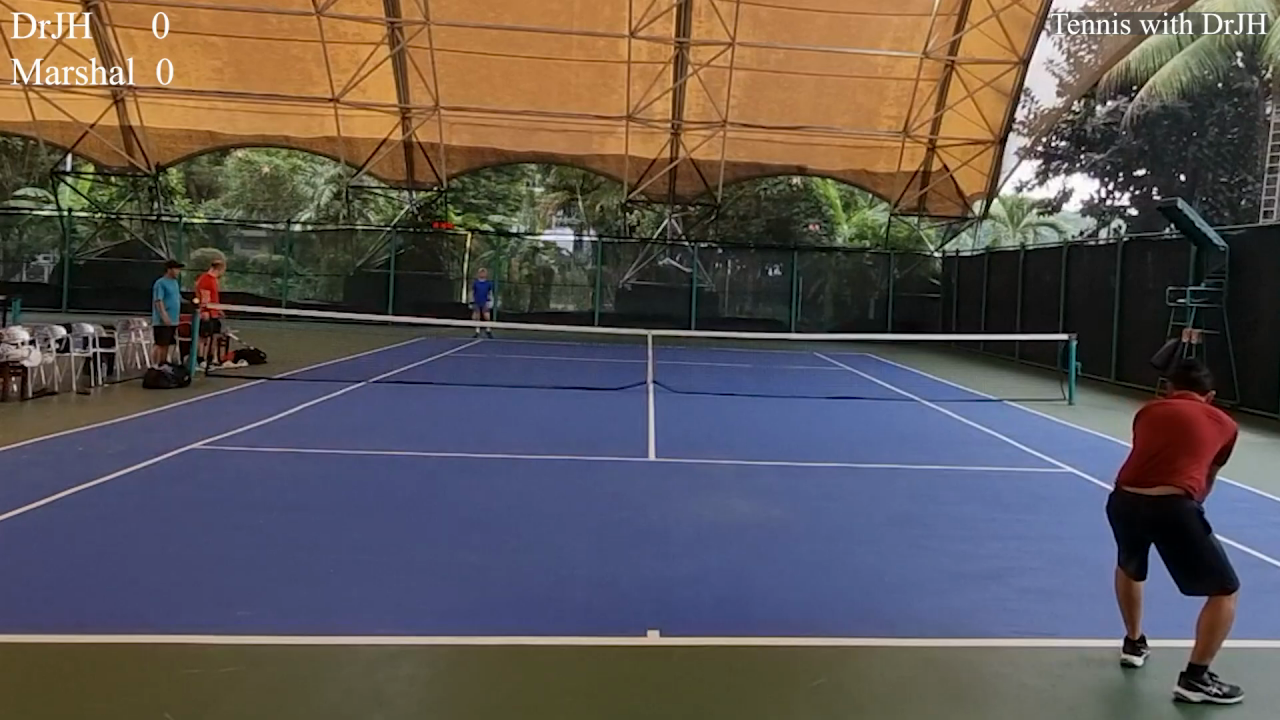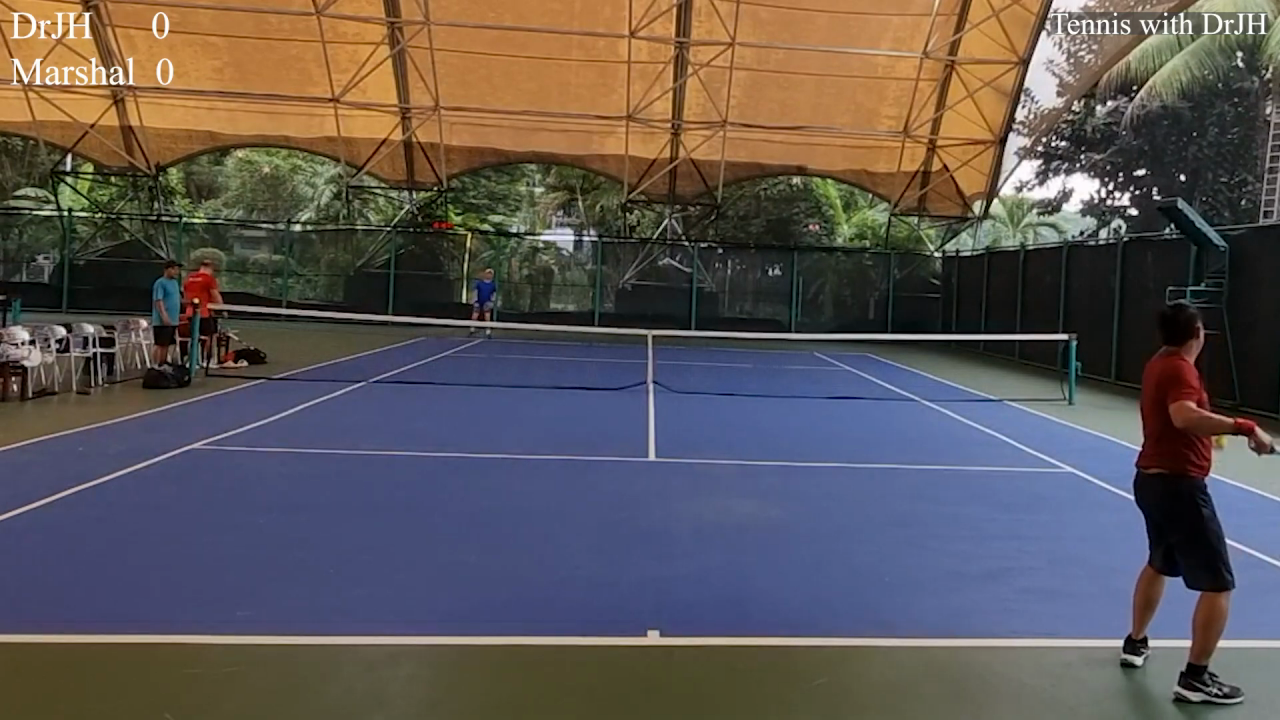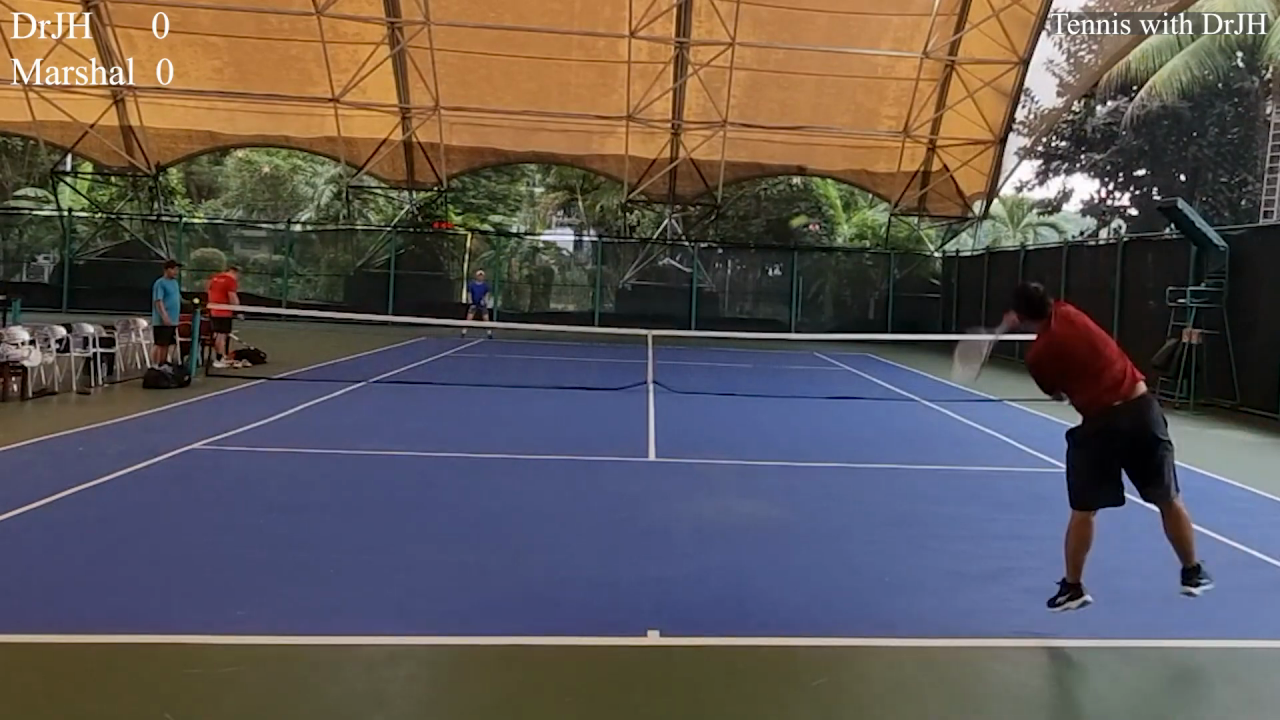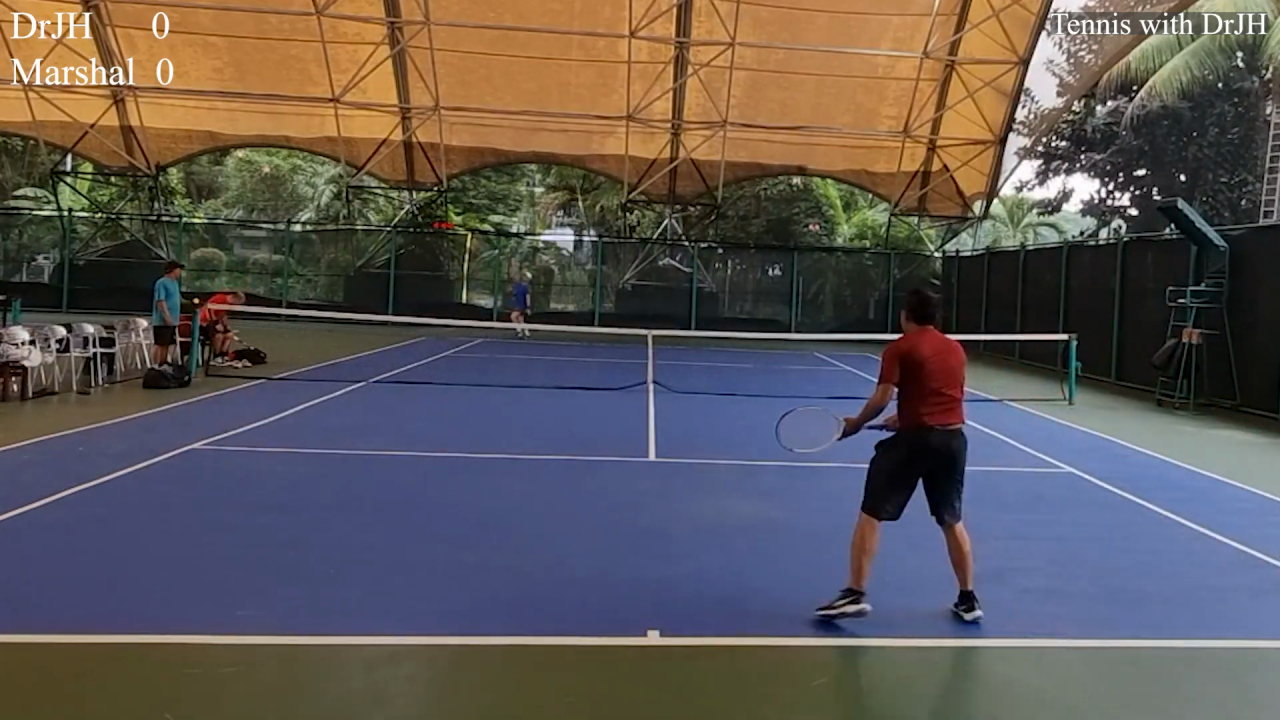
dt=1s
person 1, frame 1
left shoulder: (1148, 411)
right shoulder: (1224, 423)
right wrist: (1193, 510)
left hip: (1124, 501)
right hip: (1173, 507)
left knee: (1129, 568)
right knee: (1225, 591)
left ankle: (1133, 644)
right ankle: (1195, 678)
person 1, frame 2
left shoulder: (1160, 365)
right shoulder: (1180, 371)
right elbow: (1184, 418)
left wrist: (1211, 429)
right wrist: (1244, 428)
left hip: (1151, 480)
right hip: (1180, 486)
left knee: (1159, 565)
right knee: (1216, 584)
left ankle: (1135, 642)
right ankle: (1195, 677)
person 1, frame 3
left shoulder: (1037, 355)
right shoulder: (1067, 314)
right elbow: (1042, 302)
right wrist: (1017, 318)
left hip: (1101, 424)
right hip: (1142, 409)
left knee: (1084, 511)
right knee: (1167, 498)
left ankle: (1073, 588)
right ankle: (1193, 572)
person 1, frame 4
left shoulder: (901, 348)
right shoulder: (955, 349)
left elbow: (882, 397)
left wrist: (856, 422)
left hip: (915, 440)
right hip: (954, 440)
left knee: (871, 515)
right knee: (951, 521)
left ankle: (856, 594)
right ankle: (968, 599)
